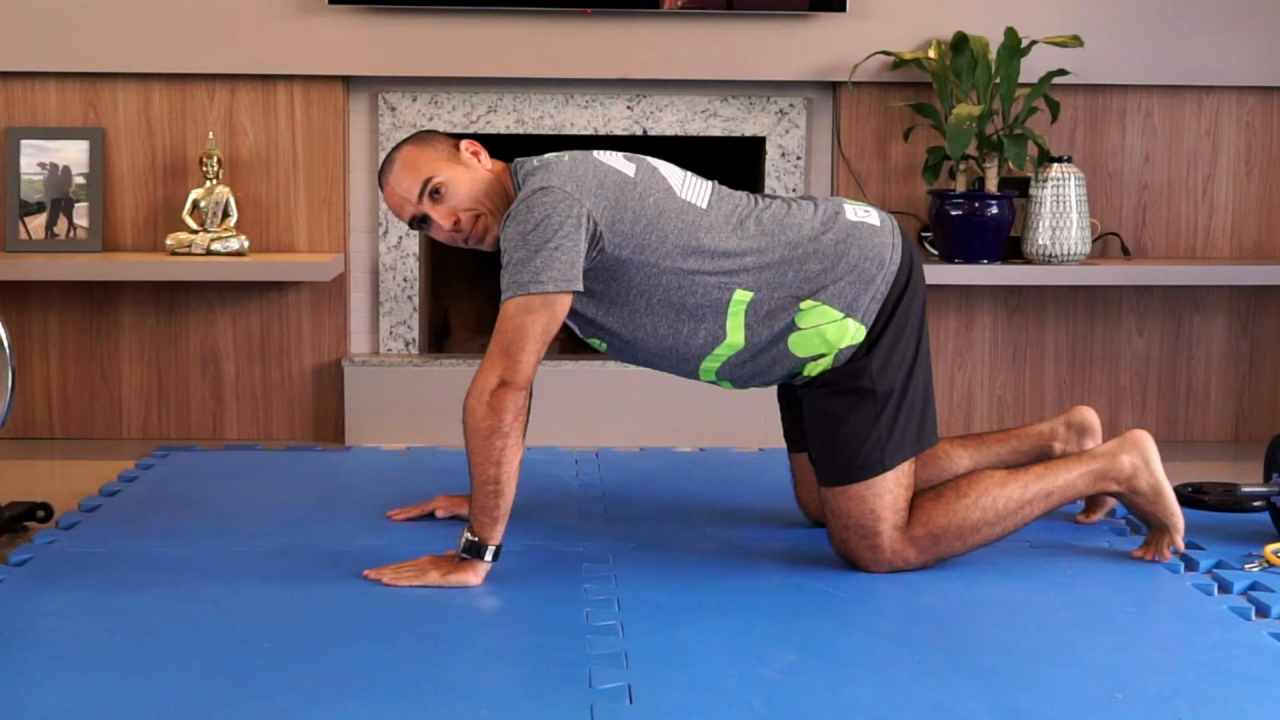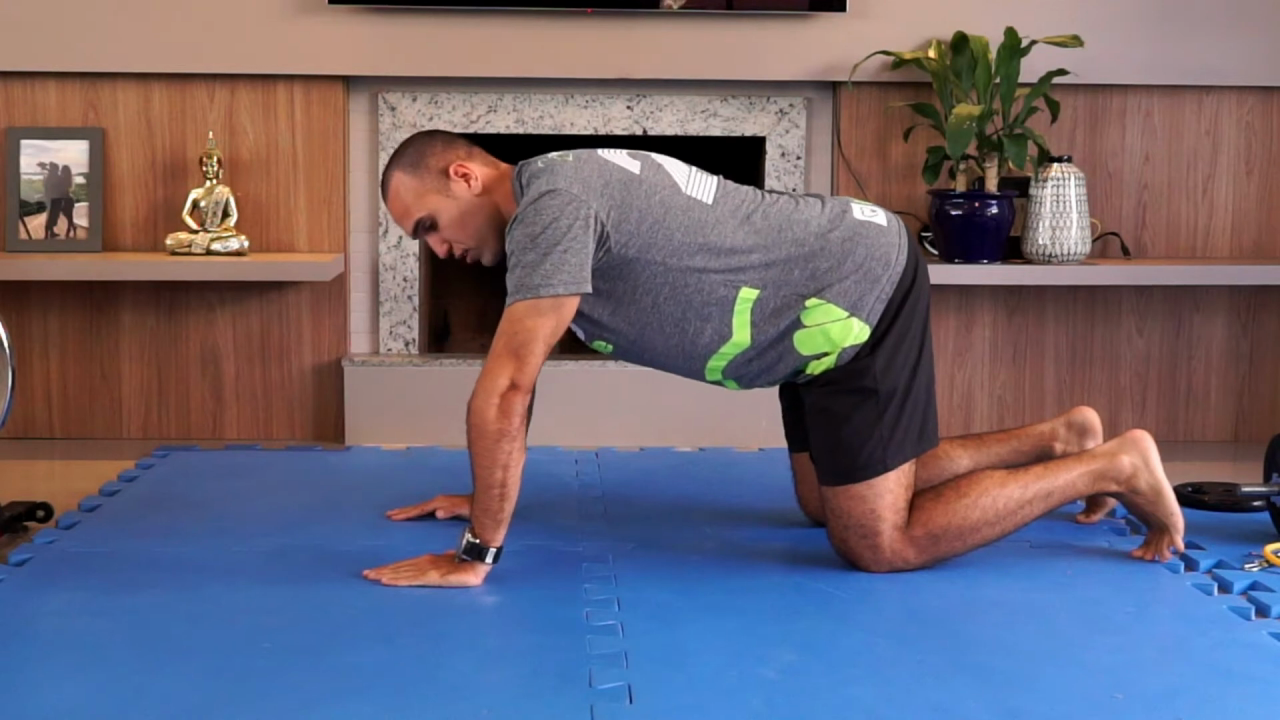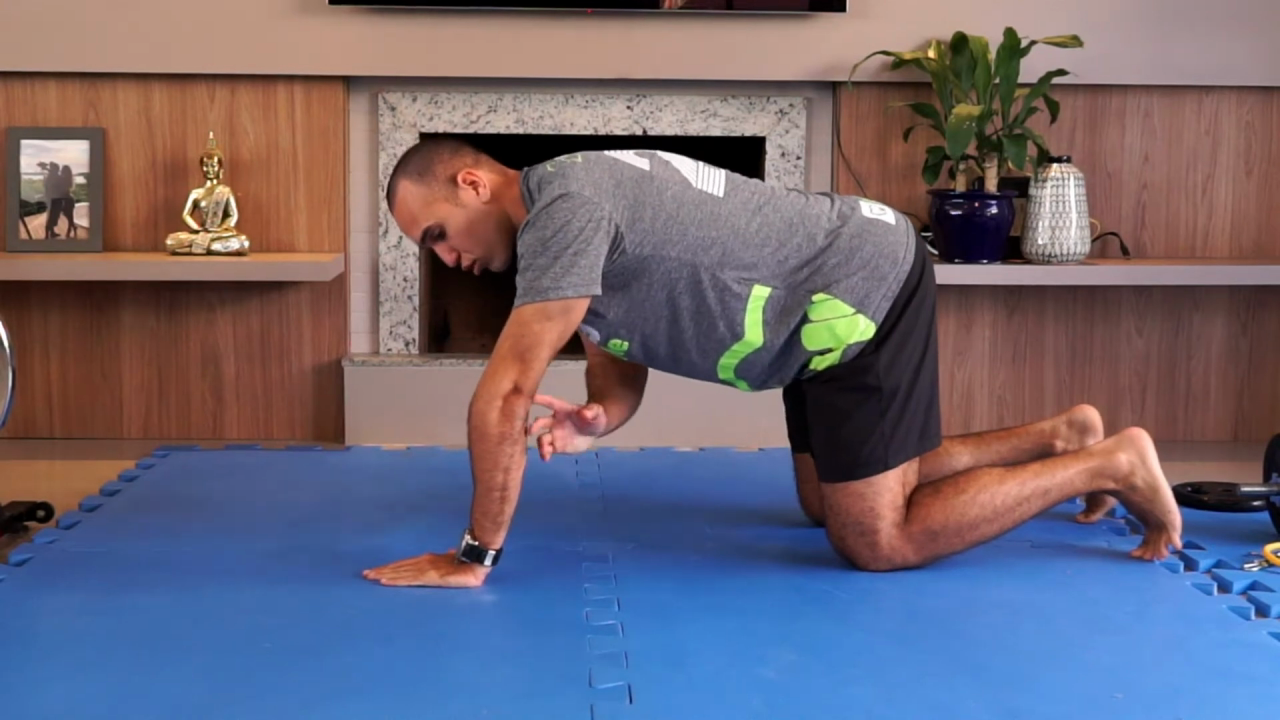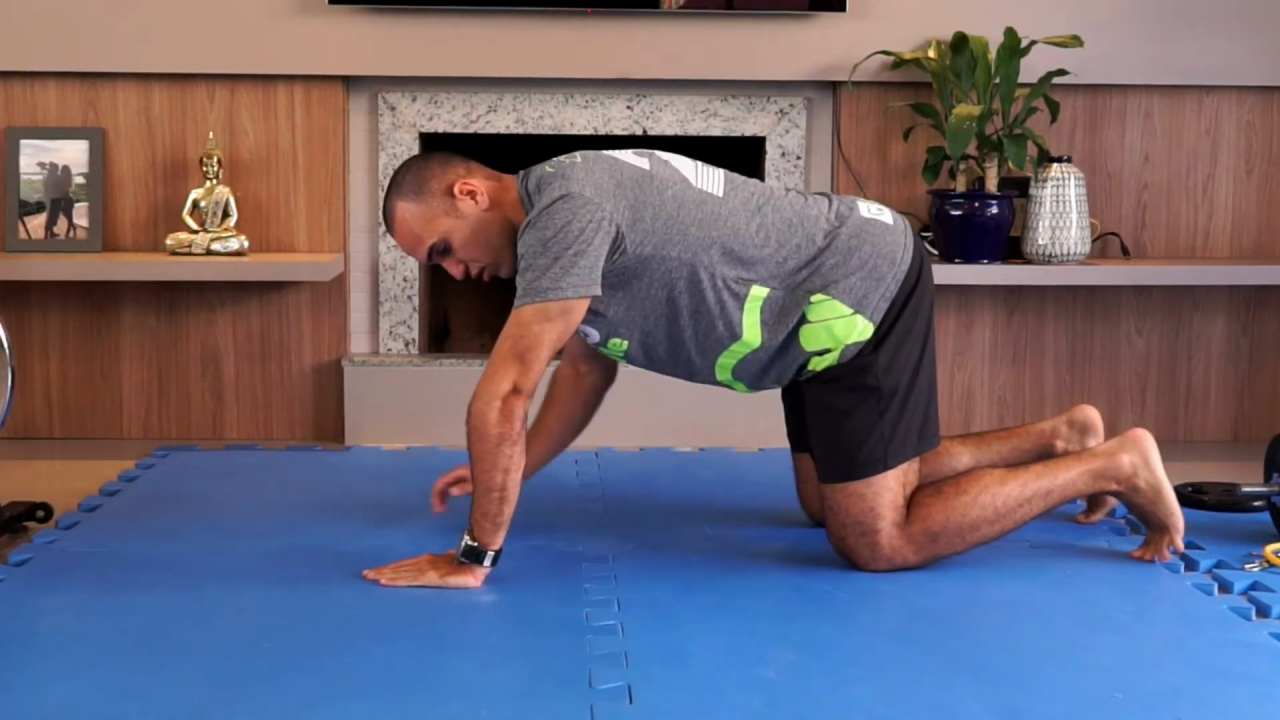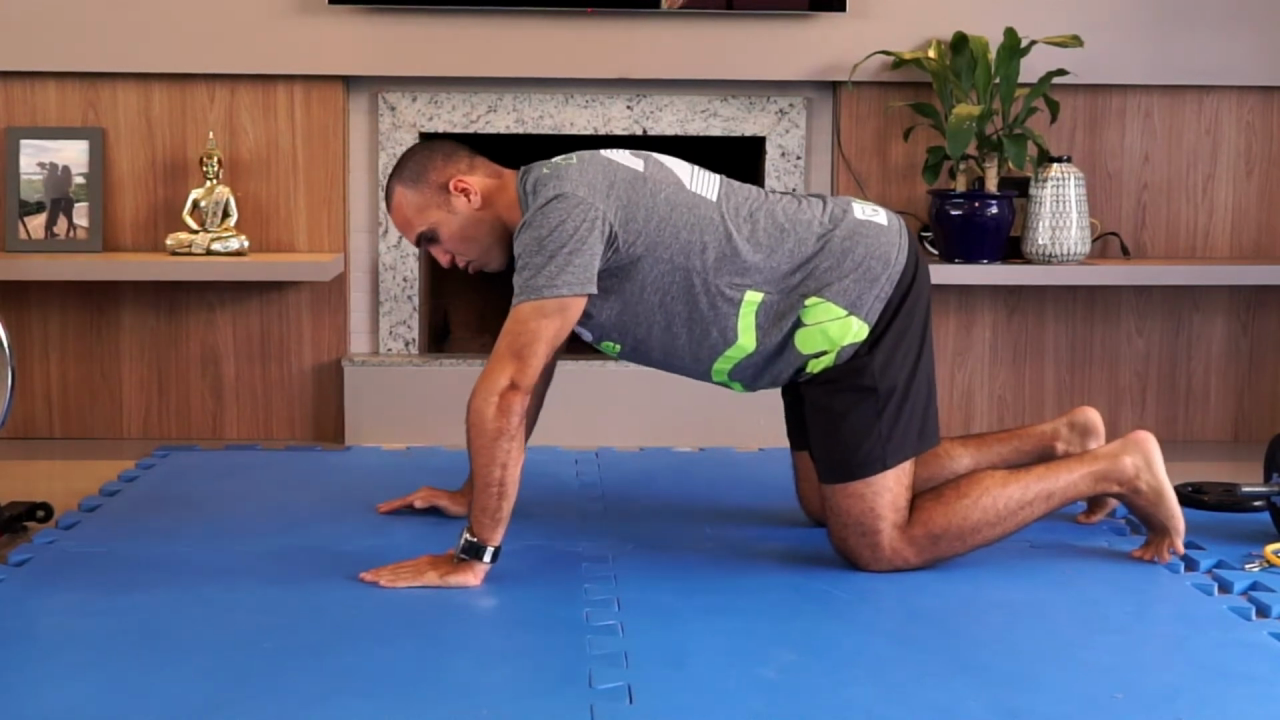
dt=1s
person 1, frame 1
left shoulder: (543, 200)
right shoulder: (543, 211)
left elbow: (500, 388)
right elbow: (514, 378)
left wrist: (475, 550)
right wrist: (481, 494)
left hip: (854, 289)
right hip: (829, 296)
left knee: (879, 540)
right knee: (825, 503)
left ankle: (1114, 464)
right ankle: (1059, 437)
person 1, frame 2
left shoulder: (548, 204)
right shoulder: (549, 206)
left elbow: (503, 391)
right elbow: (517, 380)
left wrist: (478, 553)
right wrist: (486, 497)
left hip: (857, 289)
right hip: (833, 293)
left knee: (879, 542)
right knee: (830, 502)
left ankle: (1114, 466)
right ankle: (1057, 438)
person 1, frame 3
left shoulder: (563, 208)
right shoulder: (563, 215)
left elbow: (504, 395)
right elbow: (619, 351)
left wrist: (475, 555)
right wrist: (595, 418)
left hip: (862, 286)
right hip: (845, 282)
left knee: (878, 538)
right knee: (829, 502)
left ankle: (1112, 464)
right ankle: (1060, 436)
person 1, frame 4
left shoulder: (563, 208)
right shoulder: (559, 217)
left elbow: (505, 393)
right elbow: (582, 370)
left wrist: (474, 554)
right wrist: (506, 471)
left hip: (859, 285)
right hip: (841, 282)
left knee: (878, 539)
right knee: (830, 501)
left ankle: (1113, 464)
right ankle: (1061, 437)
person 1, frame 5
left shoulder: (559, 207)
right shoulder: (550, 210)
left elbow: (507, 389)
right elbow: (526, 379)
left wrist: (473, 553)
right wrist: (472, 491)
left hip: (855, 288)
right hip: (839, 283)
left knee: (879, 540)
right knee: (826, 501)
left ankle: (1115, 466)
right ankle: (1060, 439)
